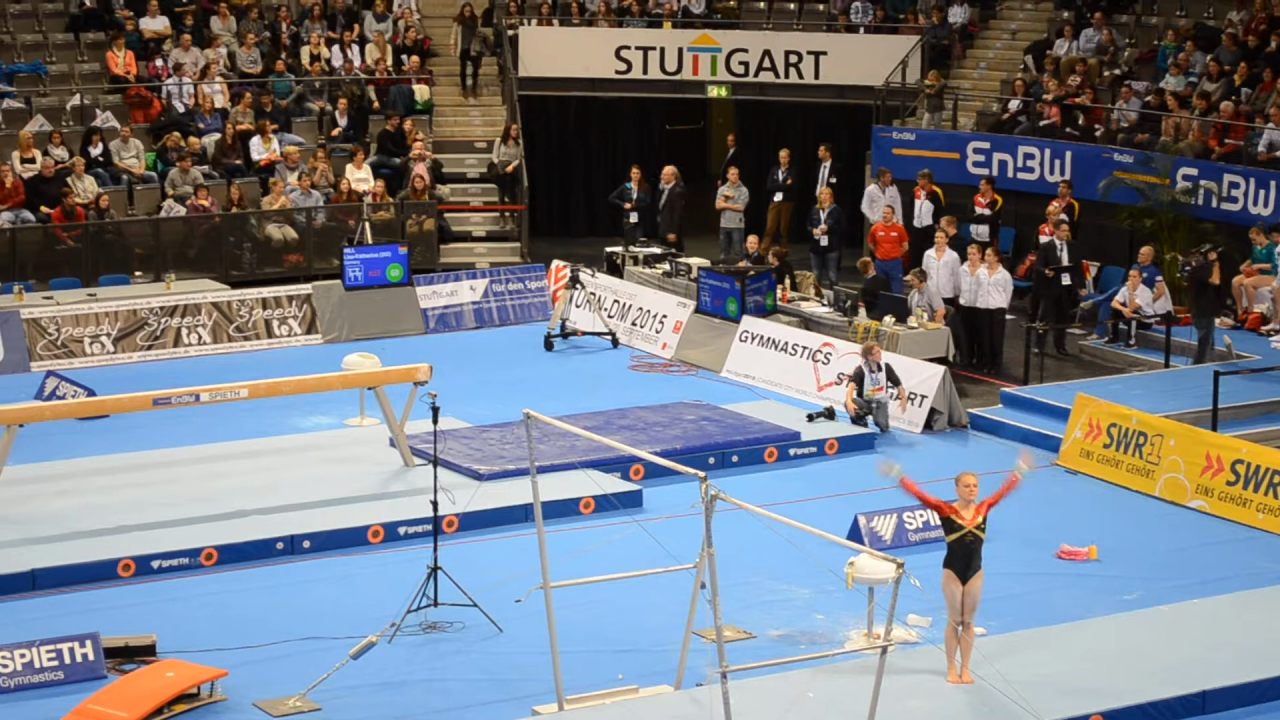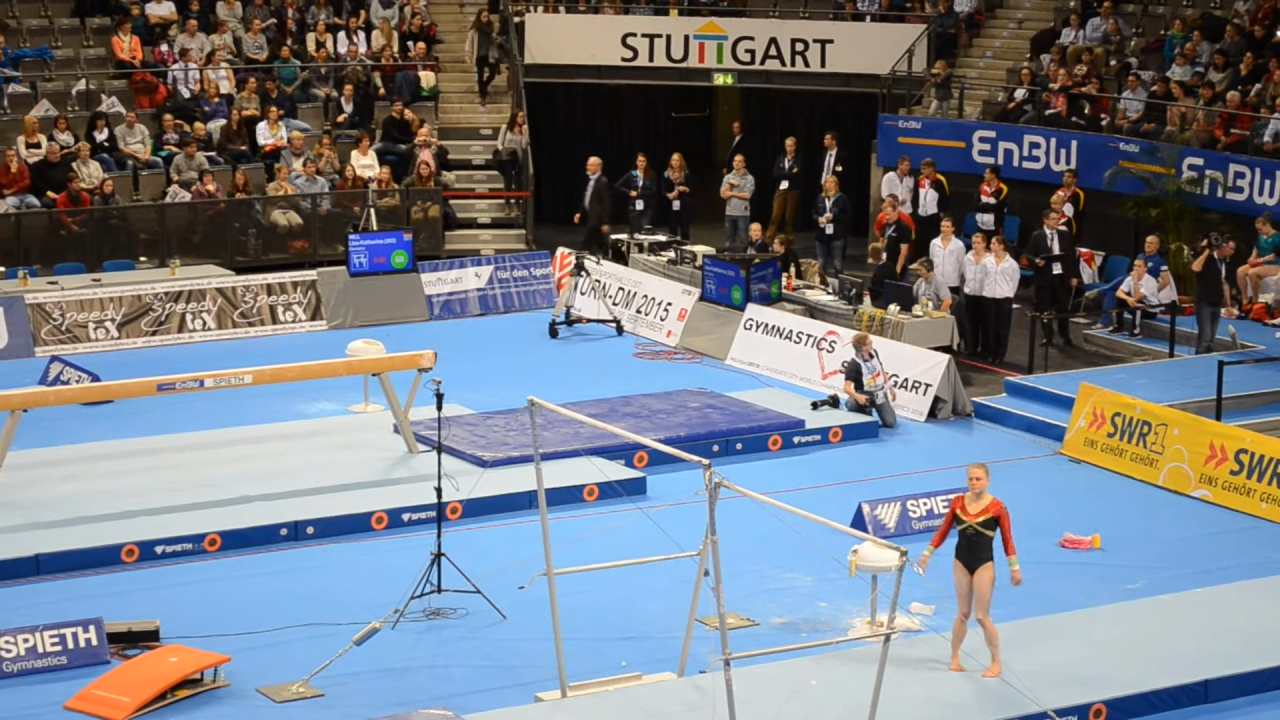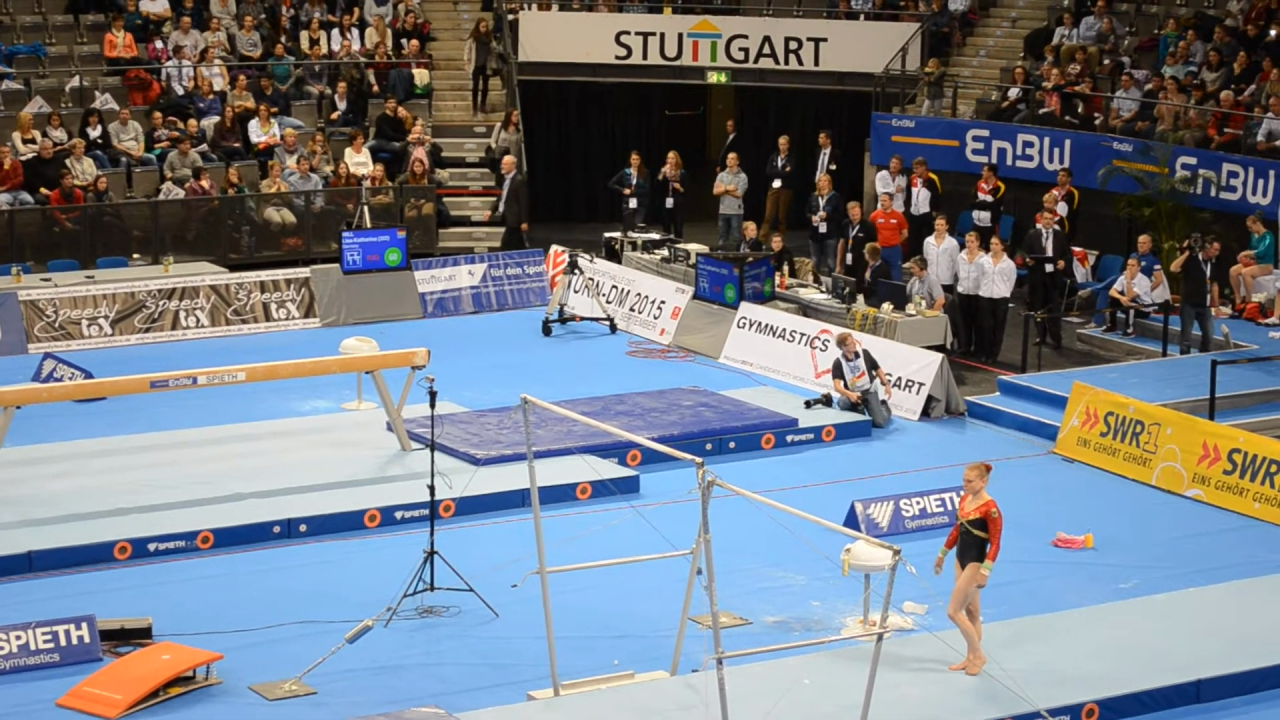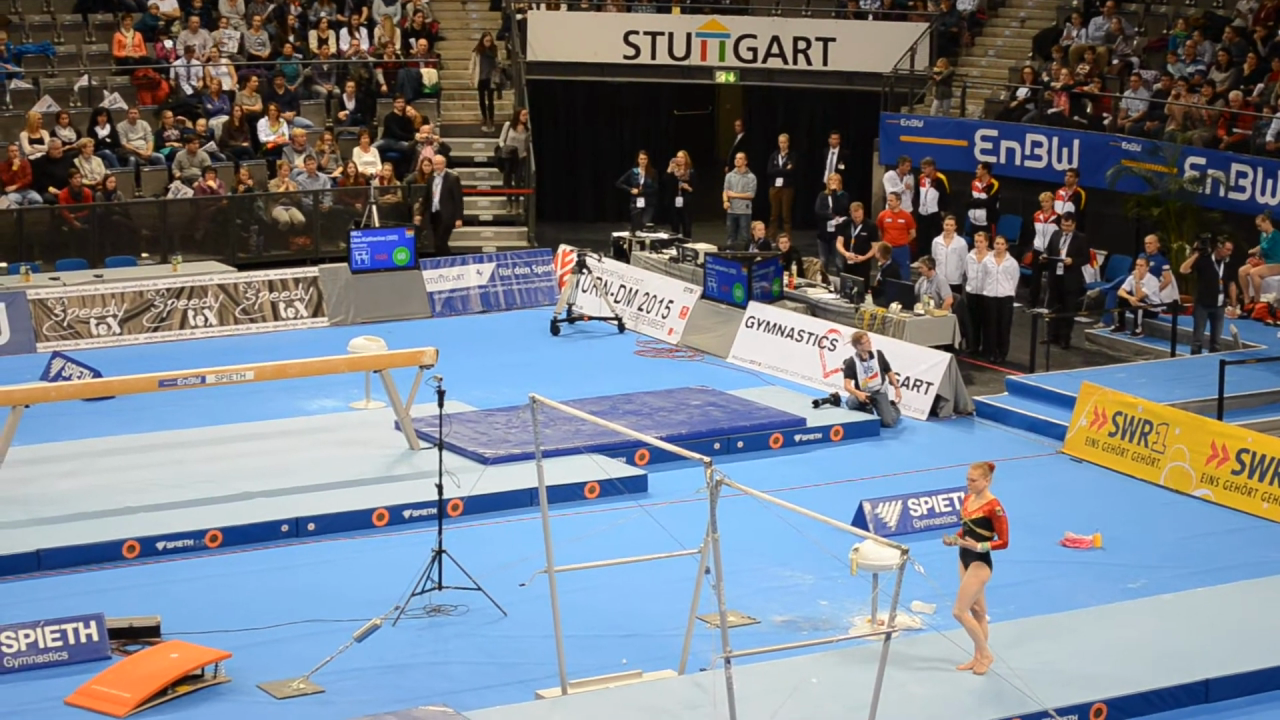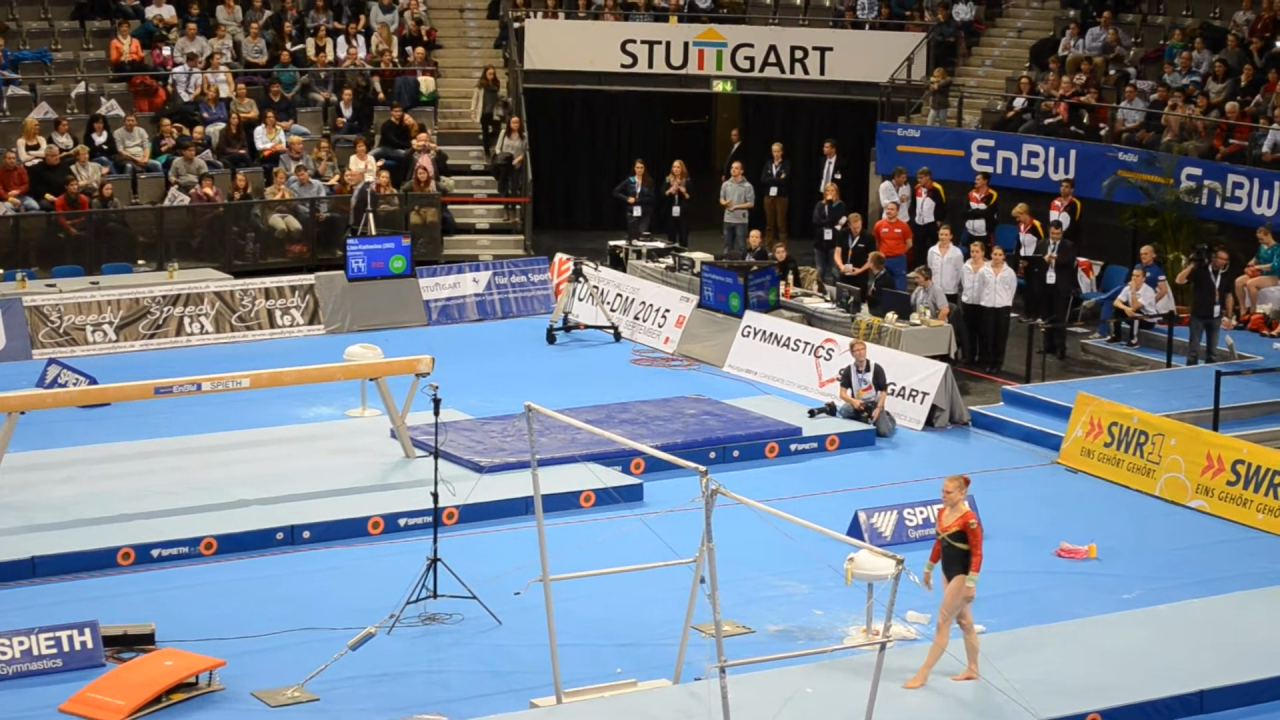
dt=1s
person 1, frame 1
left shoulder: (983, 509)
right shoulder: (947, 509)
left elbow: (1004, 490)
right elbow: (918, 494)
left wrist: (1020, 471)
right wrist: (898, 477)
left hip: (975, 573)
right hip: (952, 572)
left knee: (968, 623)
right knee: (955, 622)
left ankle: (965, 668)
right ankle: (952, 669)
person 1, frame 2
left shoulder: (998, 507)
right shoulder: (957, 502)
left elbow: (1007, 540)
right elbow: (944, 530)
left wrist: (1015, 567)
right wrist: (928, 553)
left hip: (984, 565)
right hip: (961, 562)
left knee: (982, 616)
right knee: (963, 612)
left ankle: (996, 662)
right ankle: (954, 656)
person 1, frame 3
left shoulder: (990, 508)
right shoulder: (964, 500)
left elbow: (995, 544)
left wrist: (985, 572)
right wrist: (942, 554)
left hip: (976, 563)
right hip: (961, 560)
left knee: (954, 611)
right knee: (971, 611)
left ankle: (978, 655)
right ankle: (971, 657)
person 1, frame 4
left shoulder: (994, 507)
right shoulder: (968, 498)
left elbow: (1003, 541)
left wrist: (978, 546)
right wrist: (953, 539)
left hip: (980, 563)
right hip: (965, 560)
left knee: (959, 611)
right knee: (977, 610)
left ankle: (985, 654)
right ankle: (978, 657)
person 1, frame 5
left shoulder: (969, 519)
right shoulder: (942, 513)
left elbow: (977, 554)
left wrist: (971, 584)
right wrist: (929, 569)
left hip: (961, 576)
right hip: (947, 573)
left knee: (942, 625)
right knee: (965, 623)
left ankle: (922, 674)
right ankle: (972, 669)
